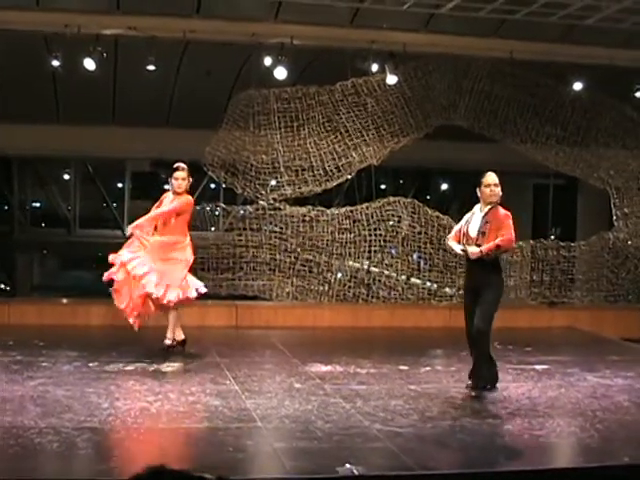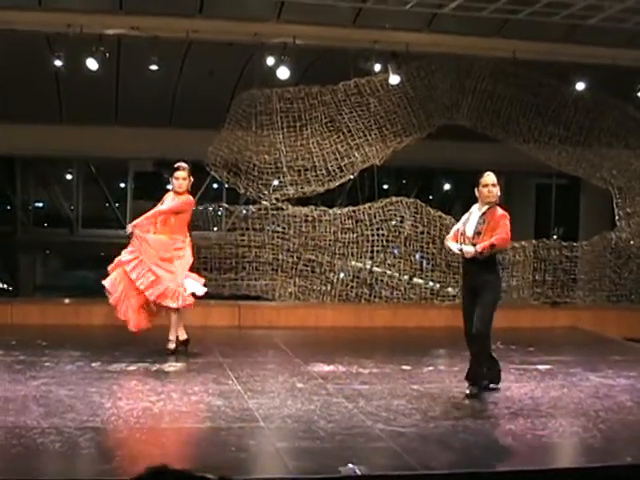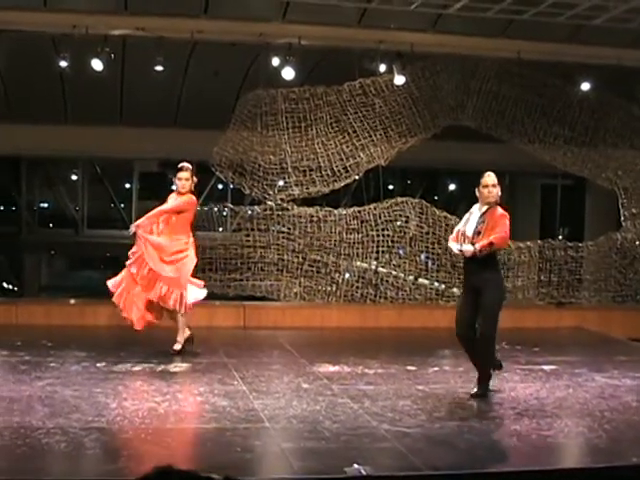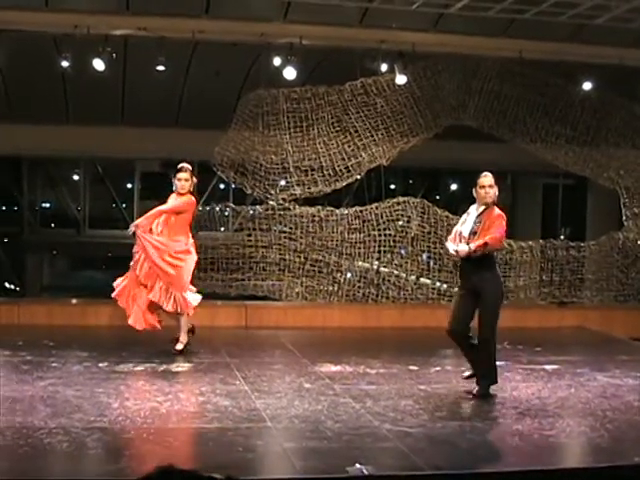
dt=0.1s
person 1, frame 1
left shoulder: (503, 216)
right shoulder: (470, 215)
left elbow: (508, 242)
right elbow: (453, 236)
left wrist: (482, 251)
right wrist: (458, 247)
left hip: (491, 279)
right hip: (471, 279)
left knee: (481, 328)
right knee: (472, 332)
left ankle: (478, 379)
right ankle: (488, 376)
person 1, frame 2
left shoulder: (500, 216)
right shoulder: (469, 215)
left elbow: (503, 241)
right elbow: (451, 236)
left wrist: (476, 250)
right wrist: (456, 246)
left hip: (488, 279)
right hip: (469, 279)
left knee: (480, 330)
right knee: (471, 333)
left ankle: (476, 380)
right ankle: (491, 375)
person 1, frame 3
left shoulder: (500, 216)
right shoulder: (470, 215)
left elbow: (501, 240)
right elbow: (454, 237)
left wrist: (475, 248)
right wrist: (457, 247)
left hip: (490, 279)
right hip: (470, 280)
left knee: (485, 332)
right knee: (463, 331)
left ankle: (484, 383)
right ankle: (489, 364)
person 1, frame 4
left shoulder: (496, 216)
right shoulder: (468, 215)
left elbow: (496, 241)
right elbow: (452, 238)
left wrist: (470, 248)
right wrist: (454, 247)
left hip: (487, 279)
right hip: (467, 280)
left knee: (486, 333)
right knee: (455, 329)
left ankle: (486, 382)
right ankle: (481, 367)
person 2, frame 1
left shoulder: (187, 201)
right shoulder: (166, 196)
left elbow: (162, 213)
right elbow: (155, 211)
left wrist: (137, 224)
right wrist: (148, 231)
left hip: (179, 250)
right hip: (161, 249)
left knee: (169, 290)
right knee: (159, 291)
left ankle: (170, 336)
right ankle: (179, 336)
person 2, frame 2
left shoulder: (187, 201)
right shoulder: (168, 196)
left elbow: (161, 211)
right elbow: (157, 212)
left wrist: (136, 223)
right wrist: (148, 231)
left hip: (178, 250)
right hip: (161, 250)
left knee: (170, 292)
right knee: (158, 292)
left ankle: (173, 338)
right ankle: (182, 335)
person 2, frame 3
left shoulder: (190, 200)
right shoulder: (172, 196)
left elbow: (163, 210)
right elbow: (162, 216)
left wrist: (140, 222)
right wrist: (153, 229)
left hip: (182, 250)
right hip: (164, 250)
left knee: (176, 291)
right knee: (160, 292)
left ankle: (181, 338)
right ankle: (186, 332)
person 2, frame 4
left shoulder: (189, 201)
right shoulder: (173, 197)
left elbow: (162, 210)
right elbow: (162, 215)
left wrist: (139, 222)
right wrist: (152, 229)
left hip: (181, 251)
right hip: (164, 250)
left knee: (177, 293)
right knee: (160, 292)
left ankle: (183, 338)
right ankle: (185, 327)
